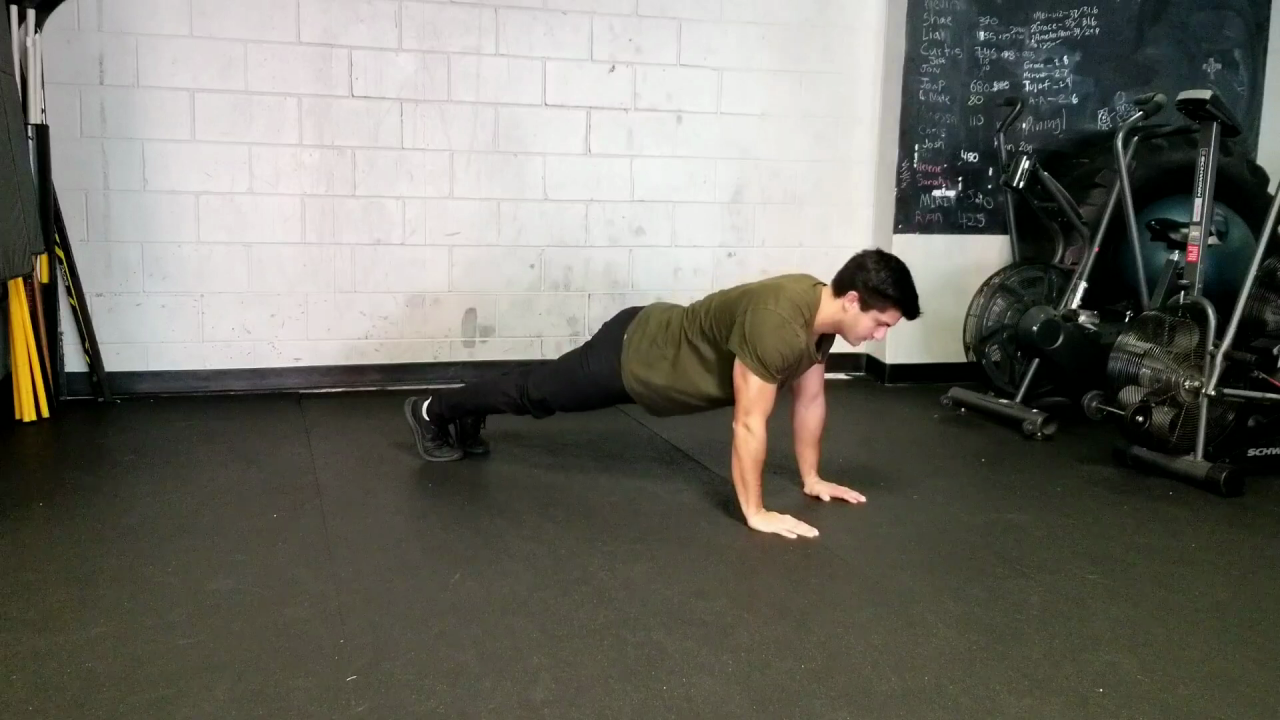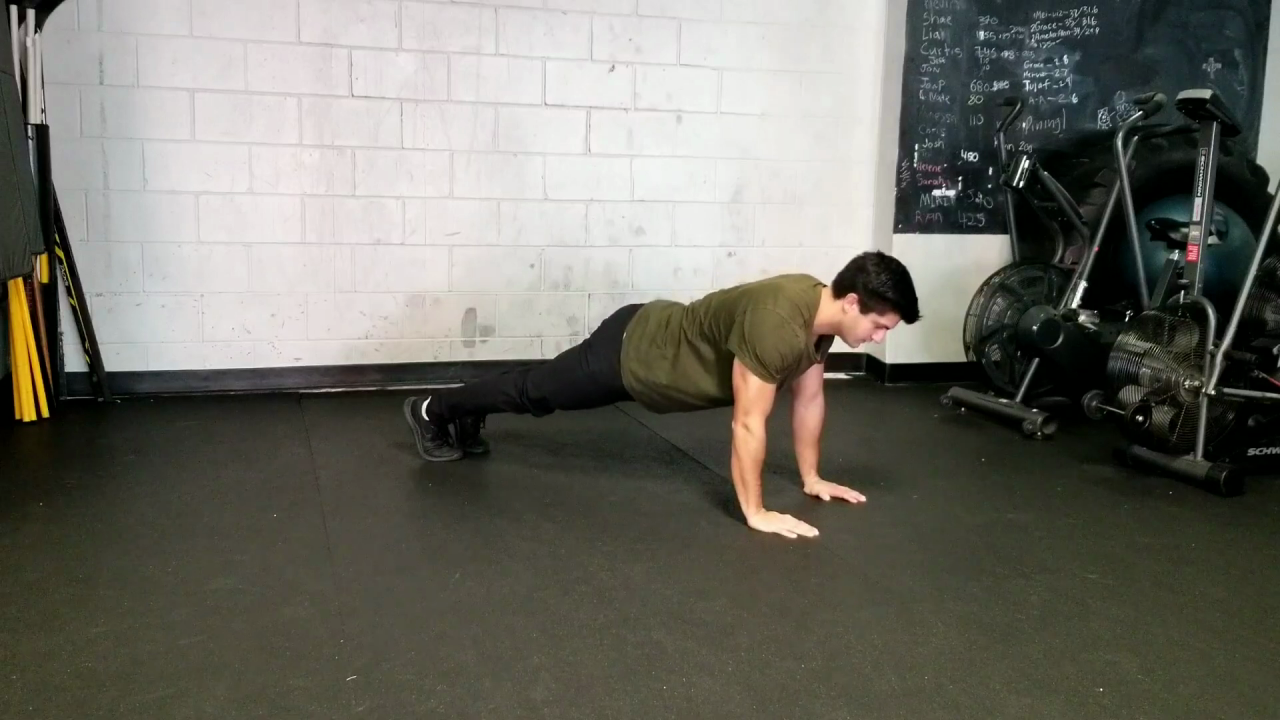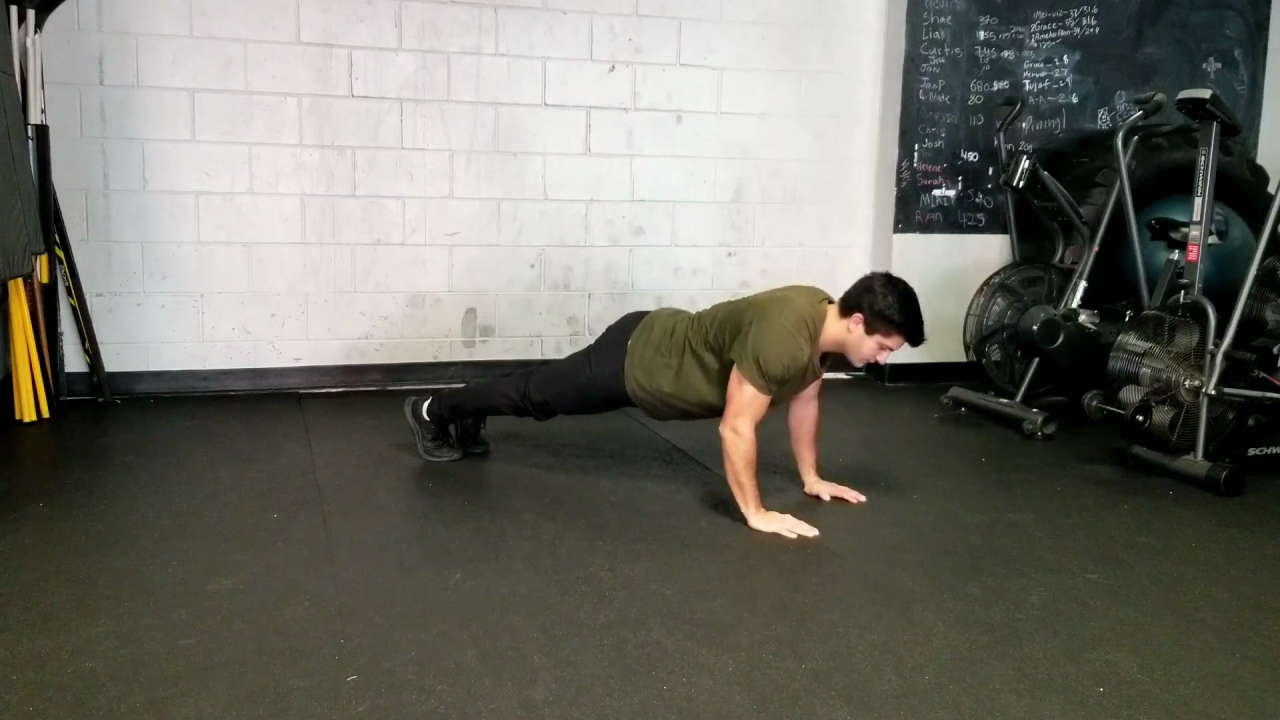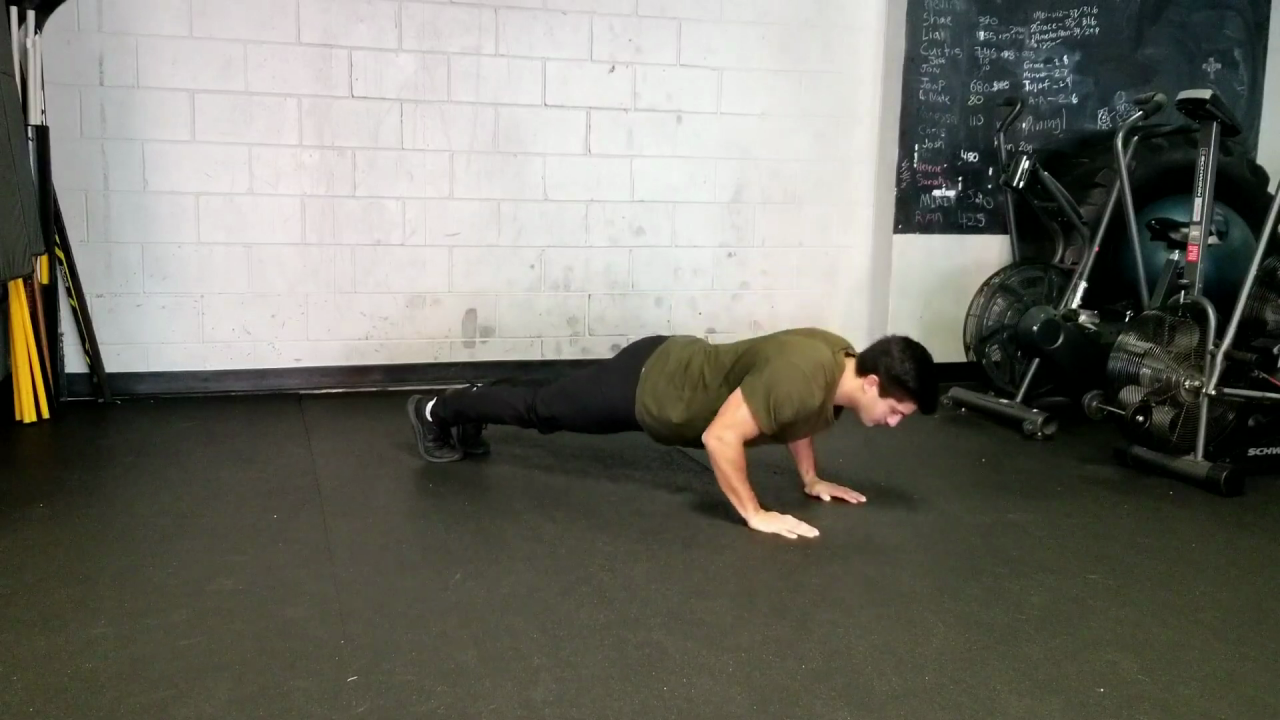
dt=0.5s
person 1, frame 1
left shoulder: (822, 311)
right shoulder: (778, 324)
left elbow: (810, 398)
right elbow: (748, 424)
left wrist: (811, 478)
right wrist: (755, 513)
left hip: (658, 345)
right hip: (632, 355)
left knee: (548, 391)
right knee: (536, 394)
left ankle: (465, 414)
right ankle: (433, 411)
person 1, frame 2
left shoulder: (820, 311)
right shoulder: (777, 324)
left elbow: (809, 398)
right elbow: (747, 424)
left wrist: (812, 478)
right wrist: (755, 512)
left hip: (656, 341)
right hip: (631, 354)
left knee: (543, 389)
right knee: (535, 393)
left ankle: (464, 415)
right ankle: (433, 411)
person 1, frame 3
left shoulder: (823, 321)
right shoulder: (784, 337)
left elbow: (802, 398)
right elbow: (735, 427)
left wrist: (810, 478)
right wrist: (755, 513)
left hip: (661, 347)
right hip: (636, 362)
left knee: (549, 393)
right knee: (535, 395)
left ankle: (465, 417)
right ankle: (433, 411)
person 1, frame 4
left shoulder: (840, 359)
right shoulder: (802, 378)
left elbow: (799, 415)
right elbow: (720, 437)
left wrist: (811, 480)
right wrist: (755, 515)
left hip: (675, 367)
right hip: (648, 389)
left knee: (552, 404)
right knee: (542, 410)
left ankle: (473, 398)
right ankle: (437, 412)
